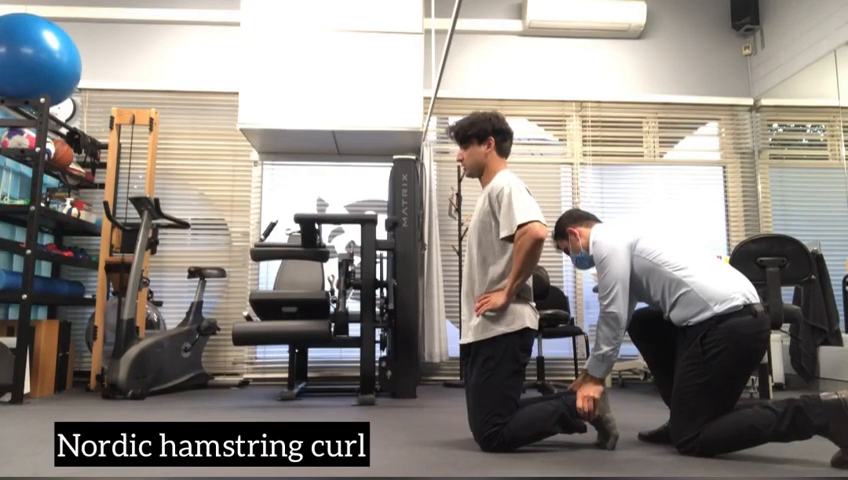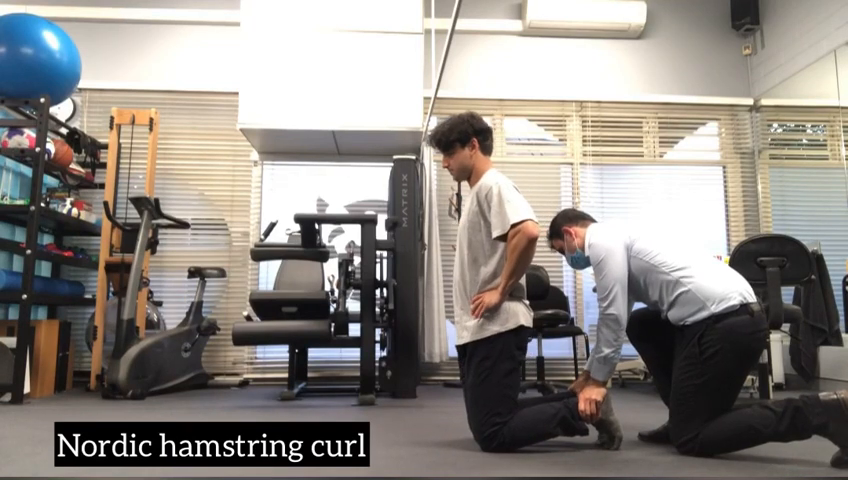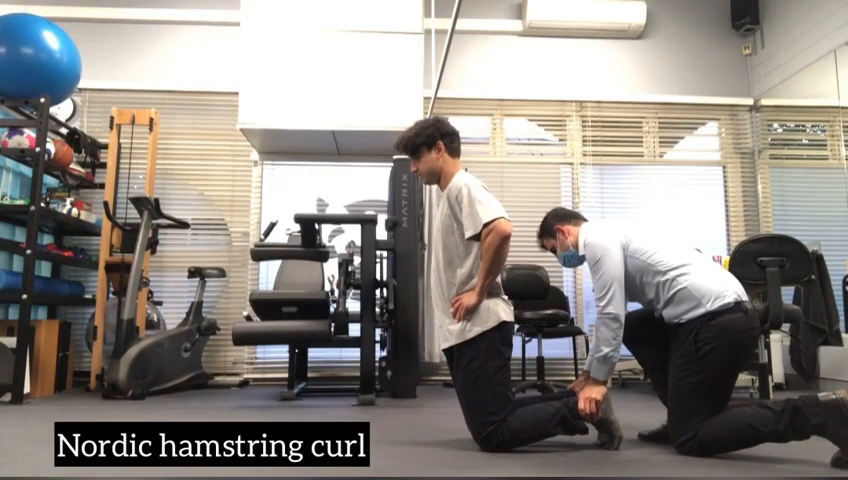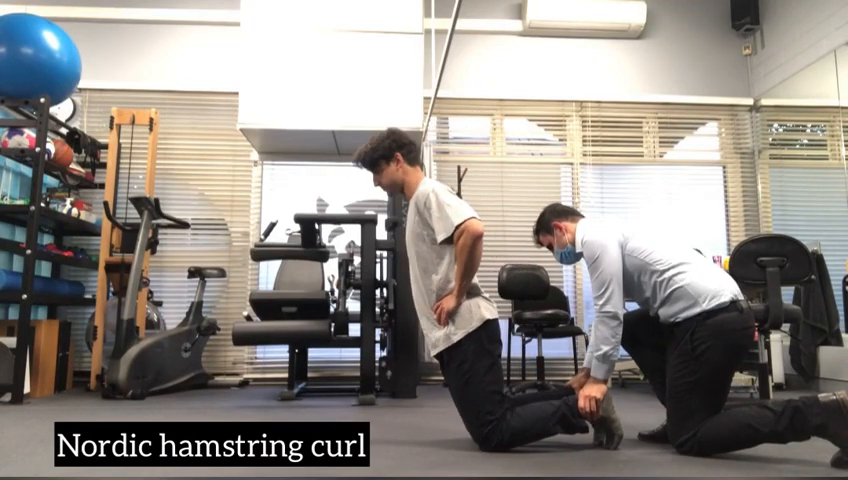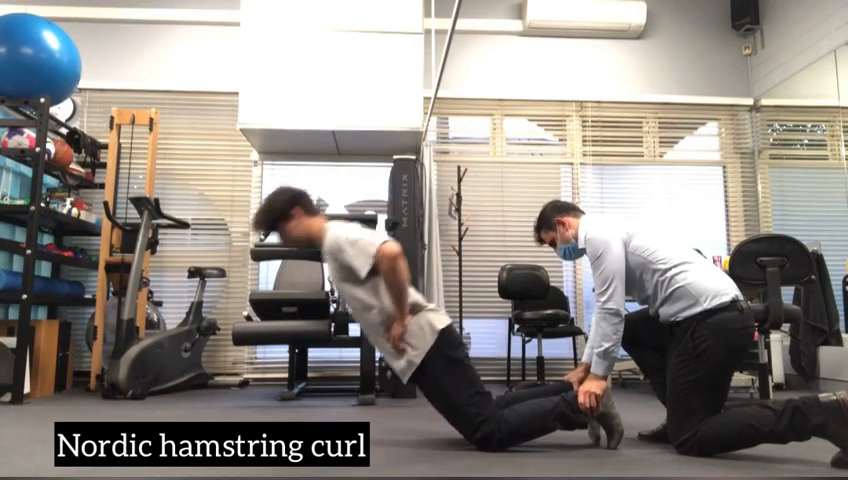
dt=1s
person 1, frame 1
left shoulder: (504, 186)
right shoulder: (491, 191)
left elbow: (535, 233)
left wrist: (508, 292)
left hip: (501, 327)
right hip: (484, 328)
left knee: (493, 435)
right knee: (489, 422)
left ankle: (581, 404)
right ankle: (576, 401)
person 1, frame 2
left shoulder: (492, 185)
right shoulder: (478, 191)
left elbow: (528, 232)
left wrist: (501, 290)
left hip: (496, 326)
right hip: (479, 328)
left knee: (493, 434)
right knee: (490, 421)
right ankle: (577, 402)
person 1, frame 3
left shoulder: (462, 187)
right shoulder: (451, 193)
left elbow: (500, 230)
left wrist: (479, 291)
left hip: (479, 325)
right hip: (464, 328)
left knee: (493, 434)
right knee: (491, 420)
left ankle: (582, 408)
right ankle: (576, 402)
person 1, frame 4
left shoulder: (428, 193)
right shoulder: (419, 201)
left elbow: (473, 231)
left wrist: (457, 294)
left hip: (464, 327)
right hip: (453, 331)
left knee: (492, 433)
right knee: (493, 417)
right ankle: (578, 399)
person 1, frame 5
left shoulder: (338, 237)
right shoulder: (336, 243)
left elbow: (391, 254)
left wrist: (401, 318)
left hip: (424, 343)
right hip: (420, 346)
left knee: (486, 429)
right knee: (486, 416)
left ankle: (577, 403)
right ankle: (570, 394)
person 2, frame 1
left shoulder: (607, 239)
right shoulder: (621, 240)
left elbow: (613, 315)
right elbow: (621, 317)
left wrist: (595, 377)
right wrist: (588, 372)
left hip: (728, 325)
right hip: (731, 316)
left knee: (691, 439)
right knee: (641, 324)
left ankle: (822, 413)
right ankle: (685, 416)
person 2, frame 2
left shoulder: (602, 240)
right shoulder: (616, 239)
left elbow: (613, 317)
right elbow: (617, 318)
left wrist: (597, 380)
right wrist: (589, 373)
left hip: (725, 324)
right hip: (730, 315)
left knee: (691, 439)
right knee: (639, 326)
left ankle: (822, 413)
right ankle: (685, 416)
person 2, frame 3
left shoulder: (598, 239)
right shoulder: (611, 239)
left elbow: (611, 315)
right elbow: (614, 316)
left wrist: (597, 379)
right wrist: (588, 372)
left hip: (717, 322)
right hip: (721, 315)
left knee: (690, 439)
right knee: (633, 328)
left ankle: (822, 413)
right ankle: (683, 415)
person 2, frame 4
left shoulder: (596, 237)
right shoulder: (607, 237)
left elbow: (609, 313)
right elbow: (610, 314)
left wrist: (598, 378)
right wrist: (587, 370)
left hip: (712, 321)
right hip: (715, 314)
left knee: (690, 438)
right knee: (630, 330)
left ankle: (822, 413)
right ankle: (681, 414)
person 2, frame 5
left shoulder: (598, 233)
right shoulder: (607, 234)
left elbow: (611, 309)
right elbow: (606, 309)
left wrist: (598, 373)
right wrist: (585, 365)
left hip: (712, 322)
right hip: (712, 315)
left knee: (690, 439)
right knee: (630, 331)
left ankle: (823, 414)
right ankle: (682, 414)
